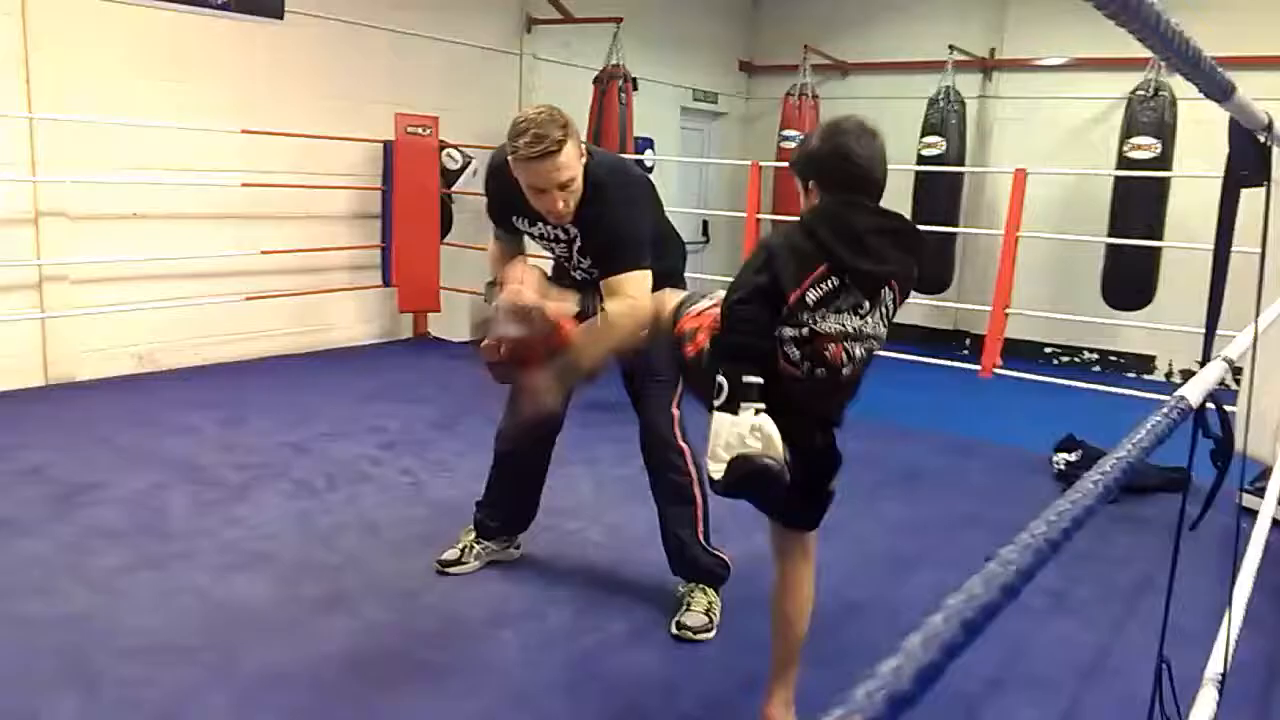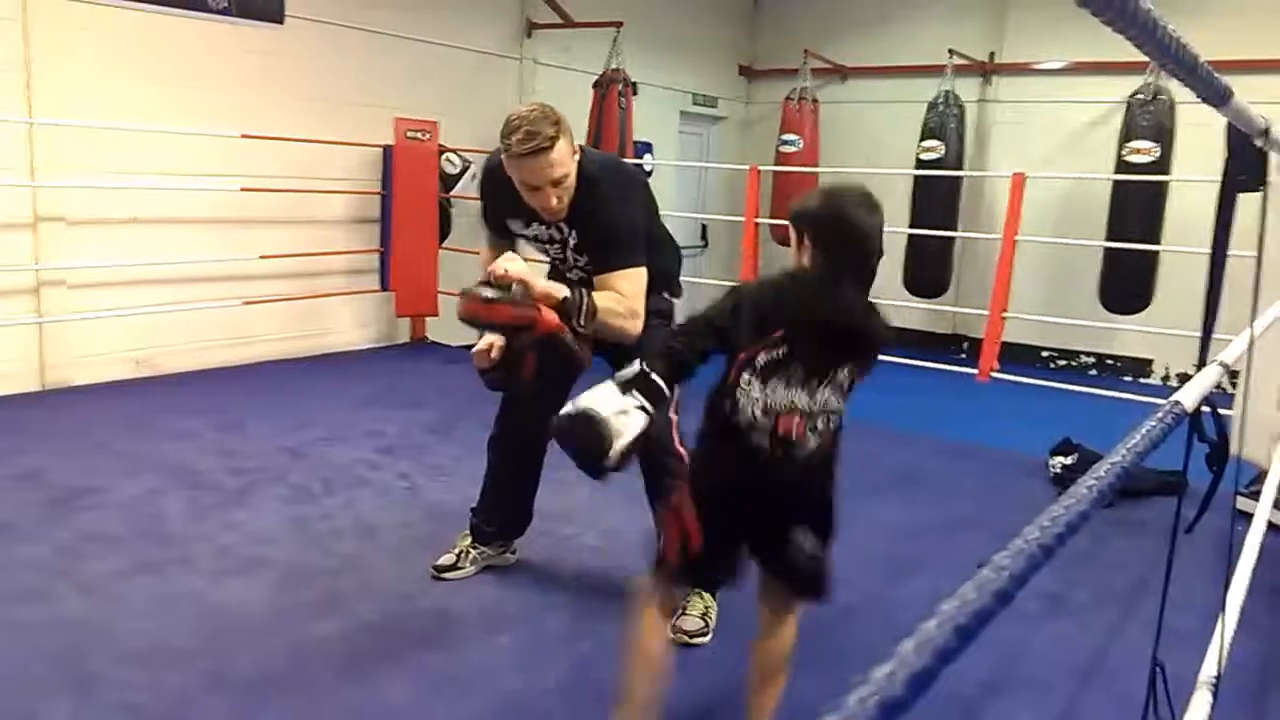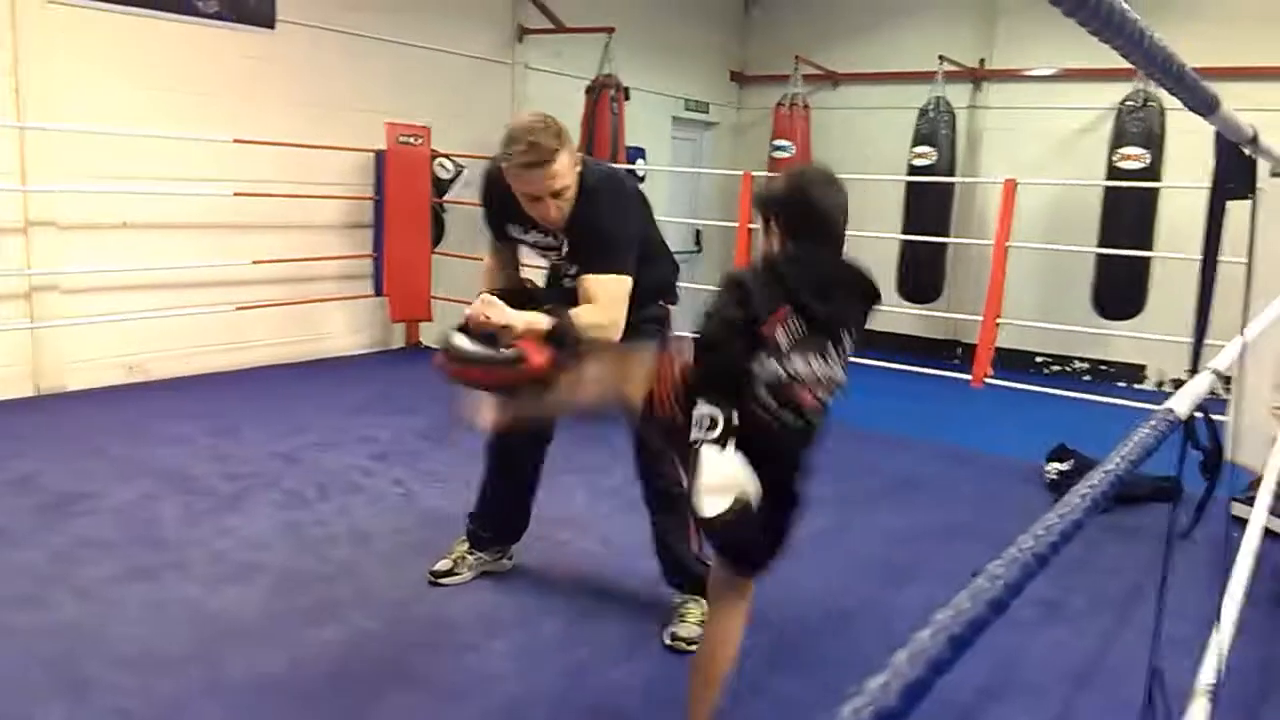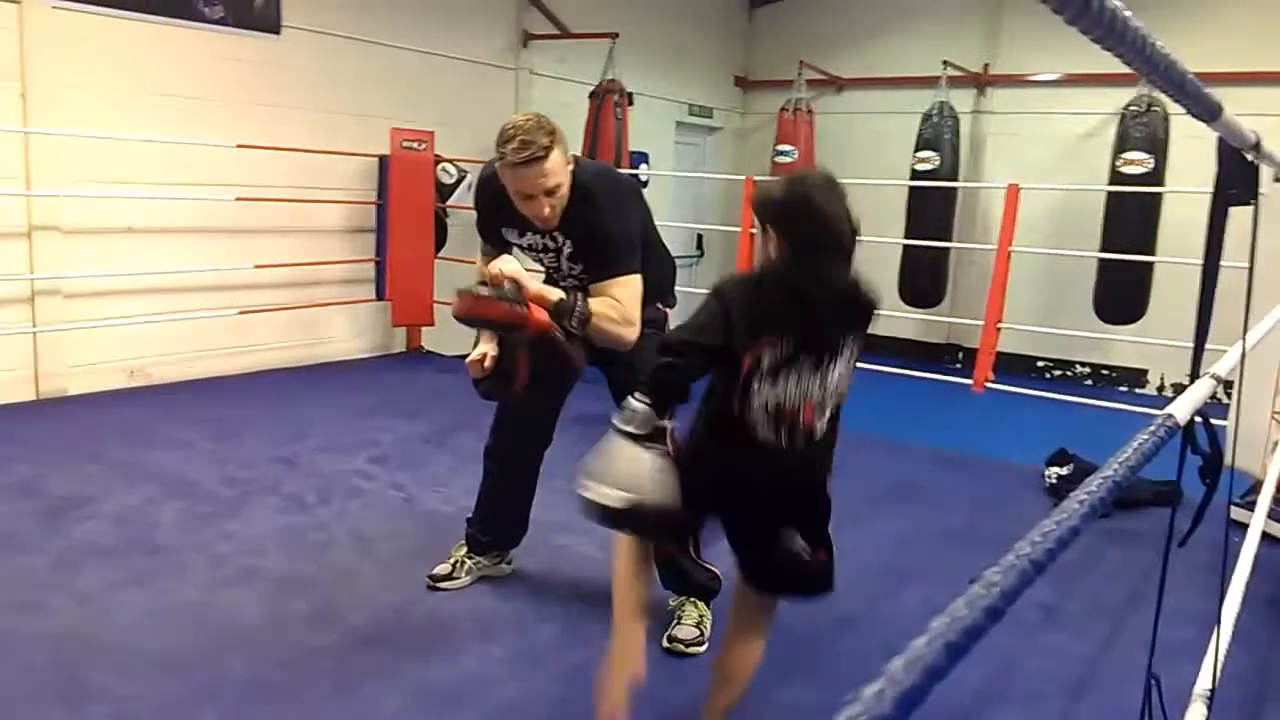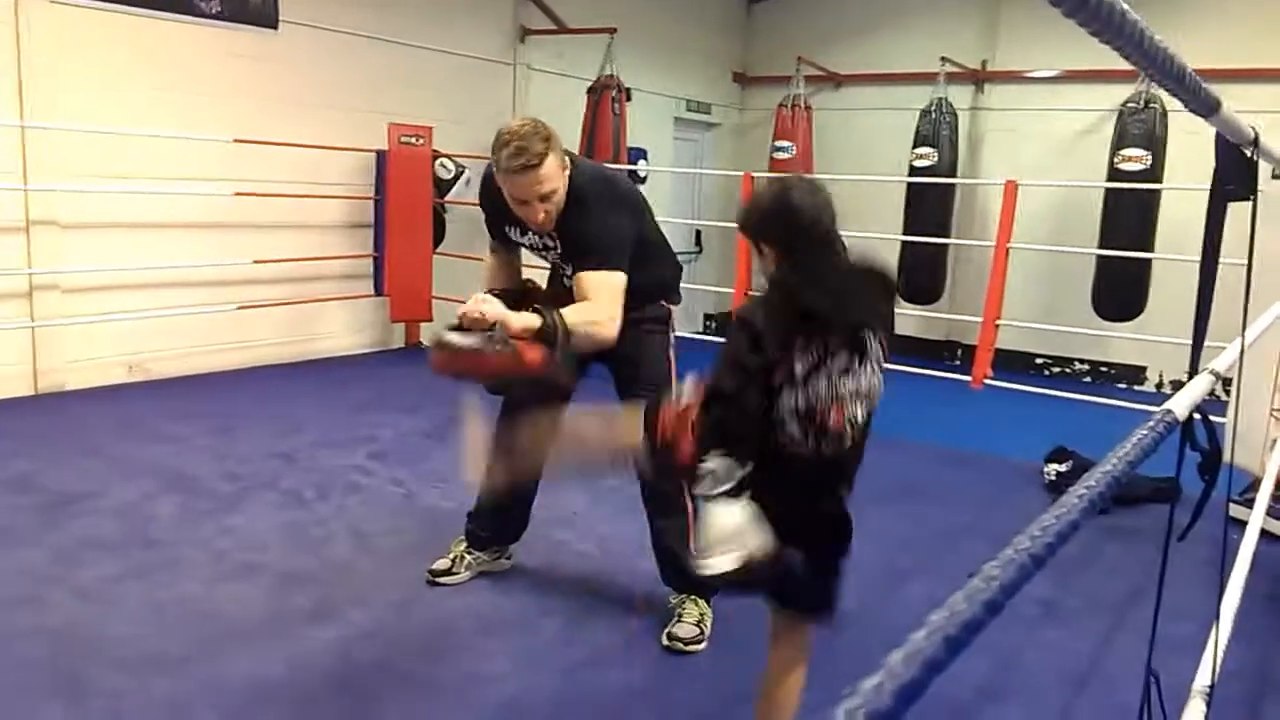
dt=0.3s
person 1, frame 1
left shoulder: (788, 244)
right shoulder: (902, 252)
left elbow: (742, 327)
left wrist: (733, 408)
left hip: (758, 410)
right hip: (811, 431)
left knee: (660, 304)
right knee: (794, 554)
left ankle: (550, 375)
person 1, frame 2
left shoulder: (754, 300)
right shoulder: (865, 331)
left elbow: (677, 351)
left wrist: (625, 392)
left hip: (721, 479)
right hip: (799, 497)
left knee: (660, 595)
right knee: (781, 607)
person 1, frame 3
left shoulder: (752, 286)
right shoulder: (853, 294)
left elbow: (713, 372)
left wrist: (713, 441)
left hip: (724, 459)
right hip: (774, 474)
right knee: (731, 598)
person 1, frame 4
left shoulder: (743, 295)
right shoulder: (854, 305)
left elbow: (672, 370)
left wrist: (636, 442)
left hip: (716, 470)
right hip: (796, 490)
left knee: (636, 529)
right knee: (752, 617)
left ankle: (624, 656)
person 1, frame 5
left shoulder: (764, 319)
right shoulder: (873, 300)
left elbow: (724, 398)
left wrist: (722, 498)
left hip: (746, 475)
right hip: (815, 502)
left knee: (629, 424)
right knee: (794, 634)
left ankle: (513, 457)
person 2, frame 1
left shoulder: (621, 190)
right shoulder: (502, 174)
left elbow: (631, 318)
right elbow: (506, 241)
left hip: (646, 297)
right hip: (574, 287)
left knee: (662, 430)
right knee: (527, 411)
left ankle: (701, 579)
right ankle: (496, 533)
person 2, frame 2
left shoulder: (615, 188)
right shoulder: (496, 177)
left elbow: (626, 319)
right elbow: (499, 246)
left wrist: (542, 289)
right wrist: (499, 326)
left hip: (639, 298)
right hip: (564, 290)
left knee: (655, 435)
right knee: (520, 416)
right ankle: (491, 537)
person 2, frame 3
left shoulder: (611, 199)
right shoulder: (496, 185)
left elbow: (607, 326)
right elbow: (502, 253)
left wrist: (520, 319)
right wrist: (498, 325)
left hip: (636, 309)
right hip: (564, 297)
left knee: (656, 445)
right knee: (517, 423)
left ankle: (692, 588)
right ankle: (489, 543)
person 2, frame 4
left shoulder: (608, 197)
right shoulder: (491, 187)
left elbow: (622, 326)
right elbow: (494, 260)
left wrist: (536, 290)
right wrist: (492, 333)
left hip: (633, 308)
right hip: (558, 301)
right knee: (515, 426)
left ankle: (691, 592)
right ankle: (487, 547)
person 2, frame 5
left shoulder: (602, 199)
right shoulder: (494, 190)
left elbow: (603, 326)
left wrist: (515, 320)
right wrist: (499, 323)
left hip: (639, 305)
right hip: (566, 297)
right knee: (519, 421)
left ankle: (690, 590)
right ankle: (487, 543)
